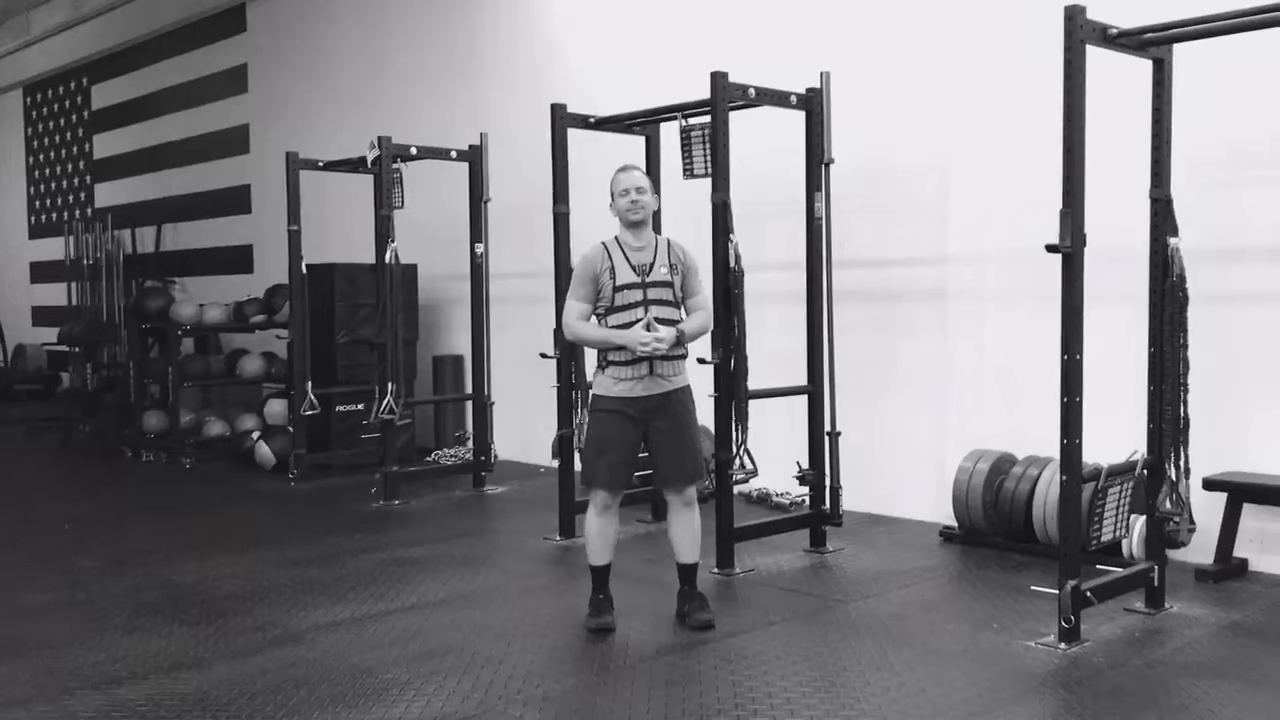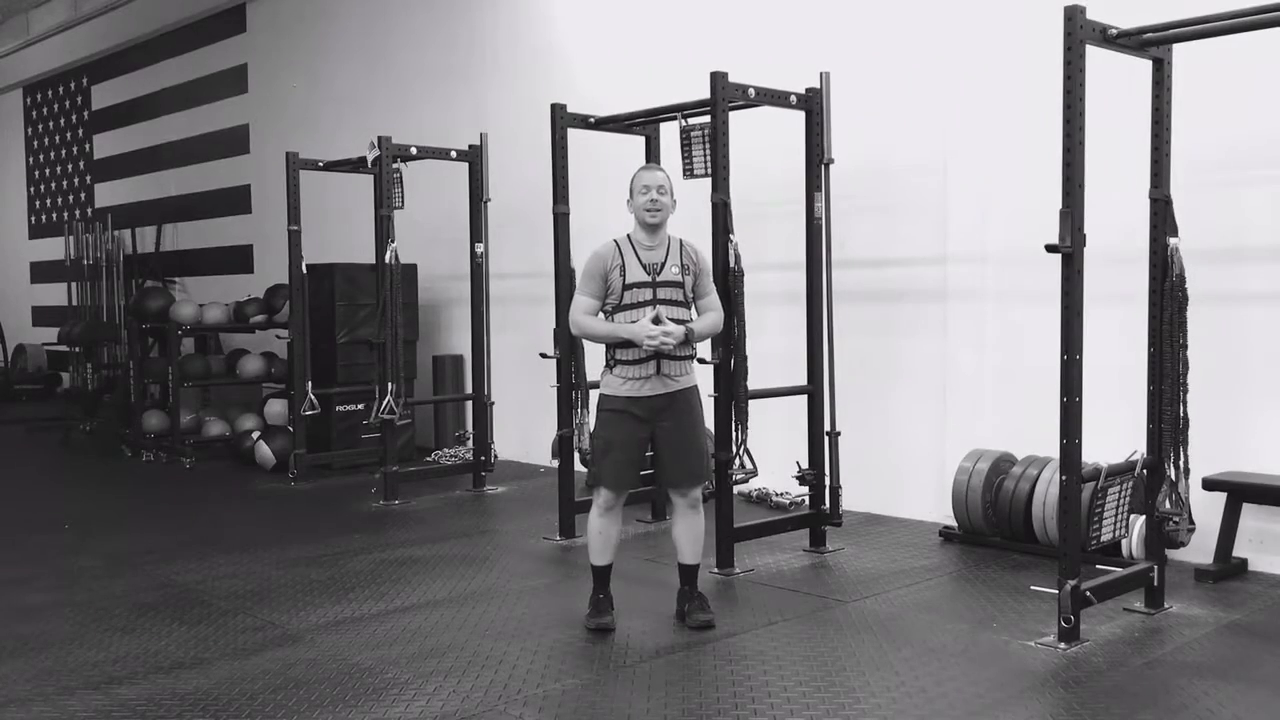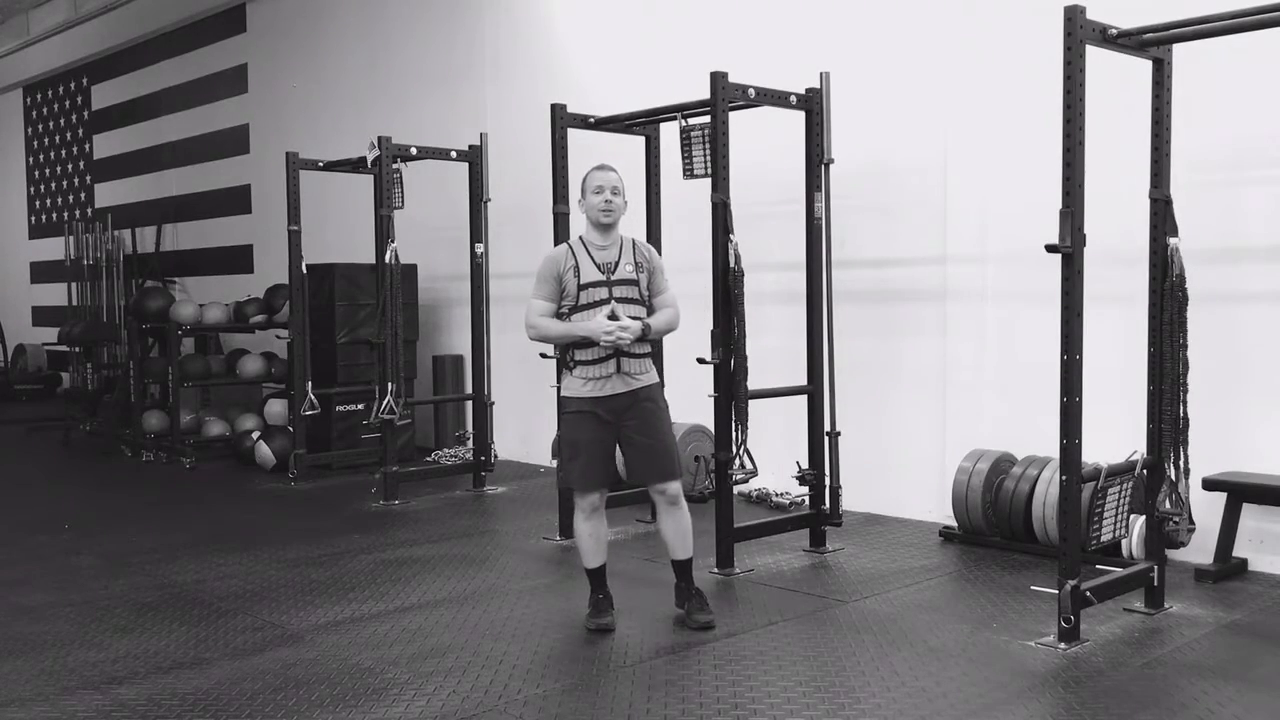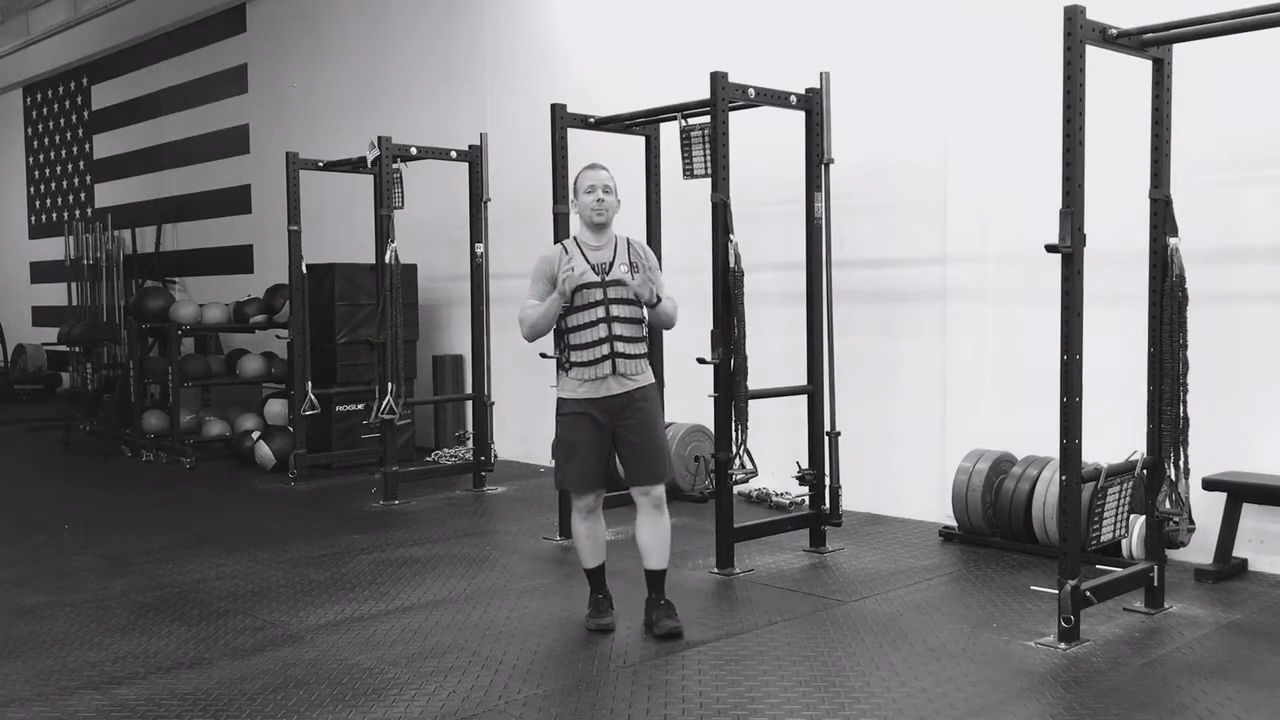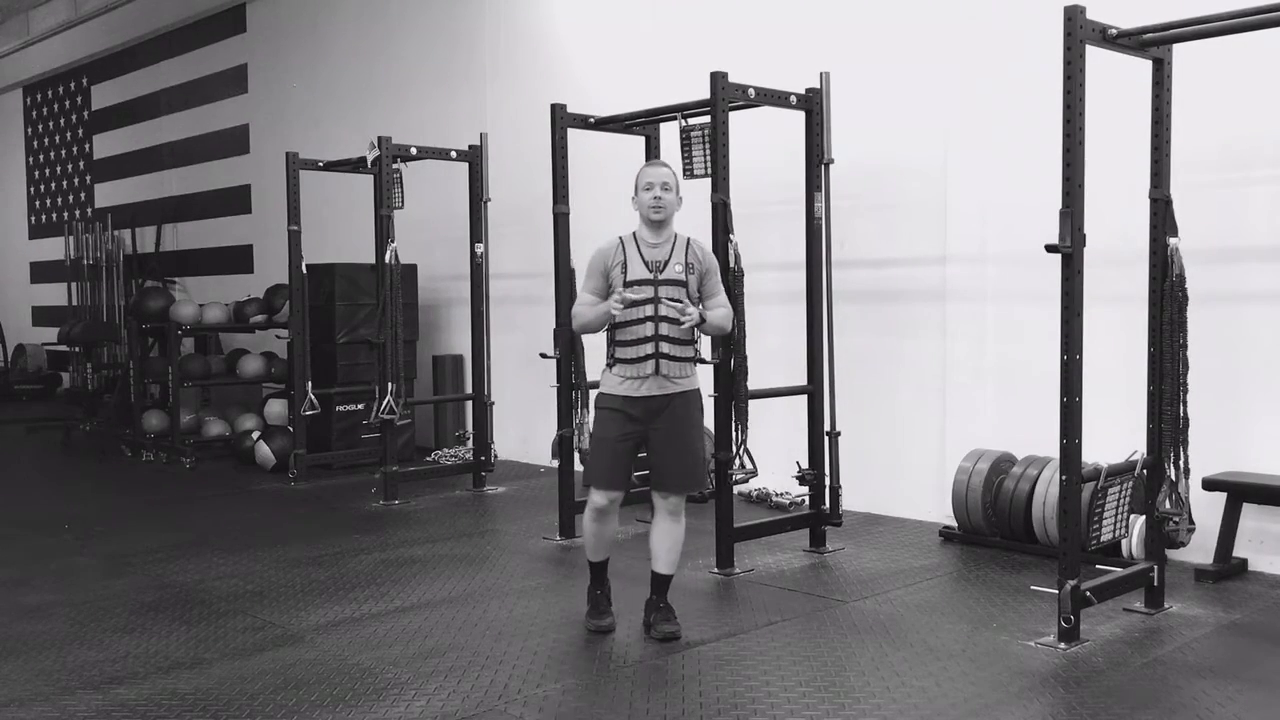
dt=1s
person 1, frame 1
left shoulder: (679, 255)
right shoulder: (594, 259)
left elbow: (704, 315)
right elbow: (572, 325)
left wrist: (675, 334)
right wrist: (624, 337)
left hip: (671, 392)
right hip: (615, 396)
left knee: (684, 493)
right knee: (603, 497)
left ankle: (689, 593)
right ankle: (600, 596)
person 1, frame 2
left shoulder: (691, 256)
right shoulder: (605, 257)
left elbow: (715, 316)
right elbow: (578, 321)
left wrist: (684, 332)
right wrist: (630, 331)
left hip: (679, 392)
right hip: (622, 394)
left knee: (688, 494)
right knee: (607, 496)
left ankle: (689, 593)
right ankle: (600, 595)
person 1, frame 3
left shoulder: (645, 254)
right shoulder: (559, 259)
left elbow: (671, 314)
right elbow: (535, 325)
left wrist: (641, 328)
right wrist: (587, 329)
left hip: (641, 389)
right hip: (583, 395)
left knee: (669, 490)
right knee: (589, 499)
left ankle: (687, 589)
right ankle: (599, 595)
person 1, frame 4
left shoulder: (639, 253)
right shoulder: (553, 259)
left elbow: (670, 319)
right elbow: (528, 328)
left wrist: (653, 299)
right wrist: (561, 295)
left hip: (636, 390)
right hip: (580, 396)
left knee: (652, 495)
right knee: (586, 500)
left ankle: (657, 600)
right ankle: (599, 595)
person 1, frame 5
left shoulder: (699, 255)
right shoulder: (609, 253)
left elbow: (725, 318)
right elbow: (578, 319)
left wrist: (699, 317)
right wrist: (607, 309)
left hip: (677, 394)
right hip: (619, 393)
left knee: (671, 501)
right knee: (602, 498)
left ankle: (658, 601)
right ankle: (598, 588)
